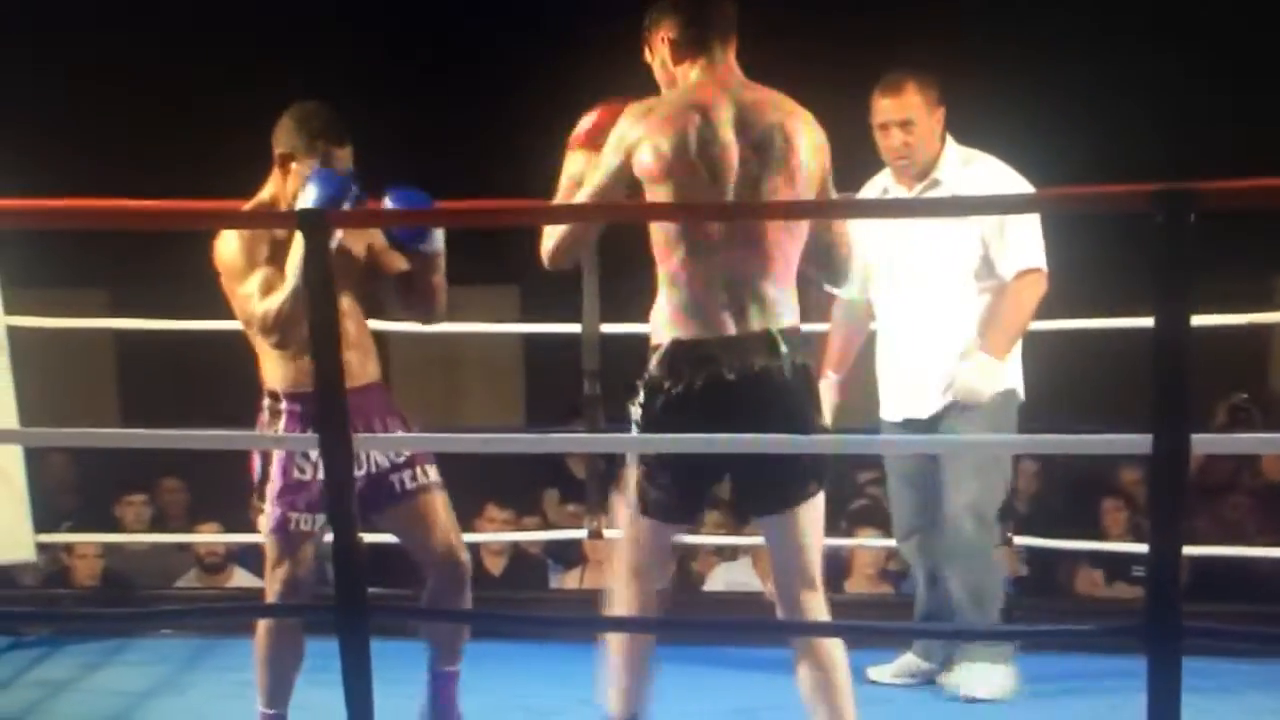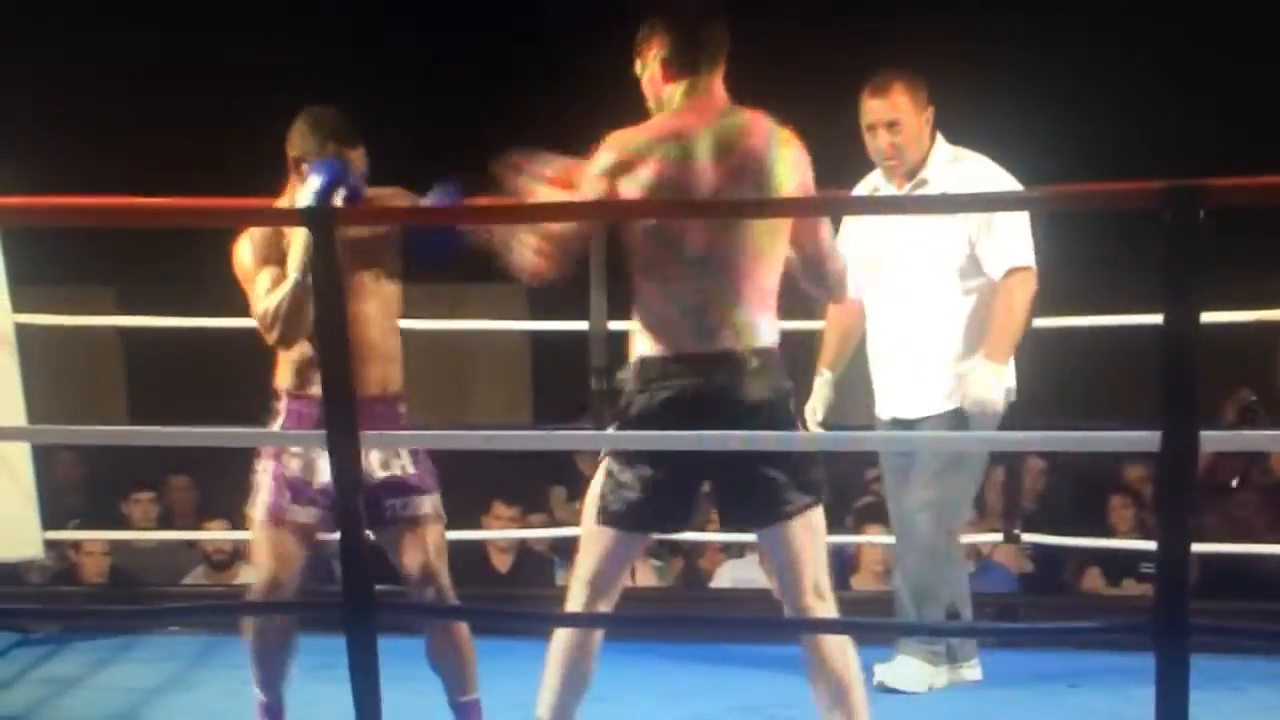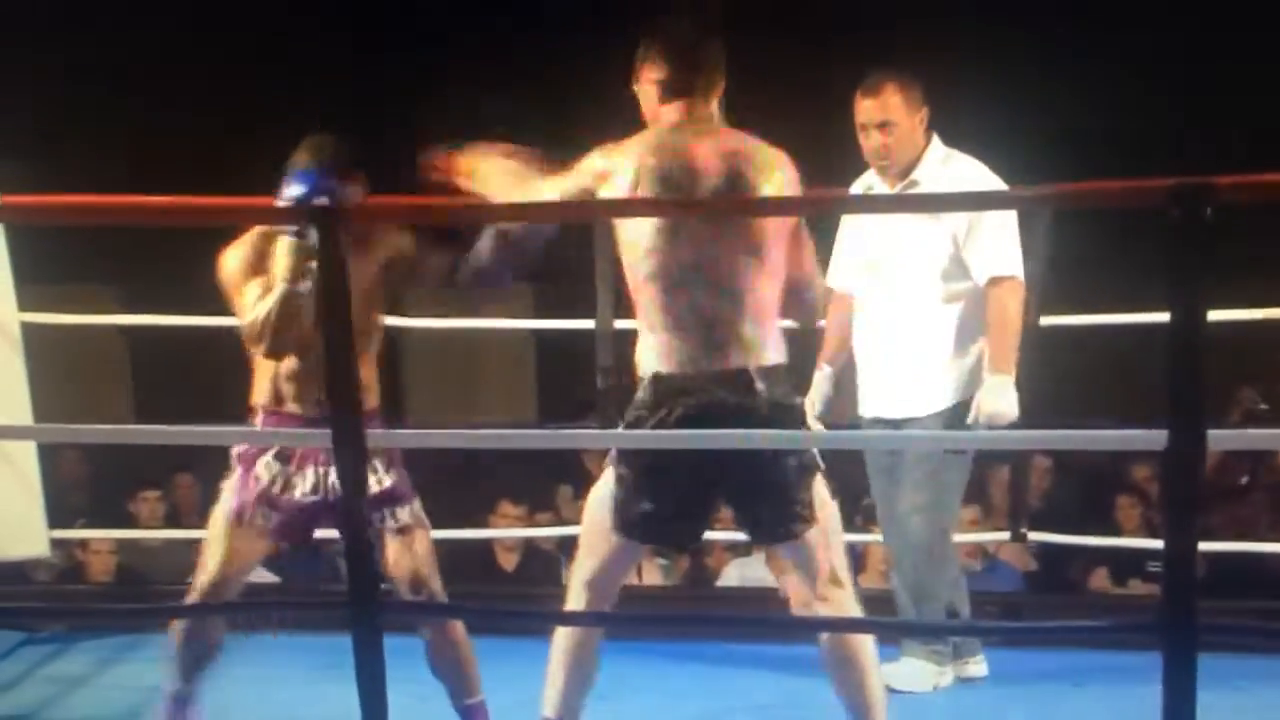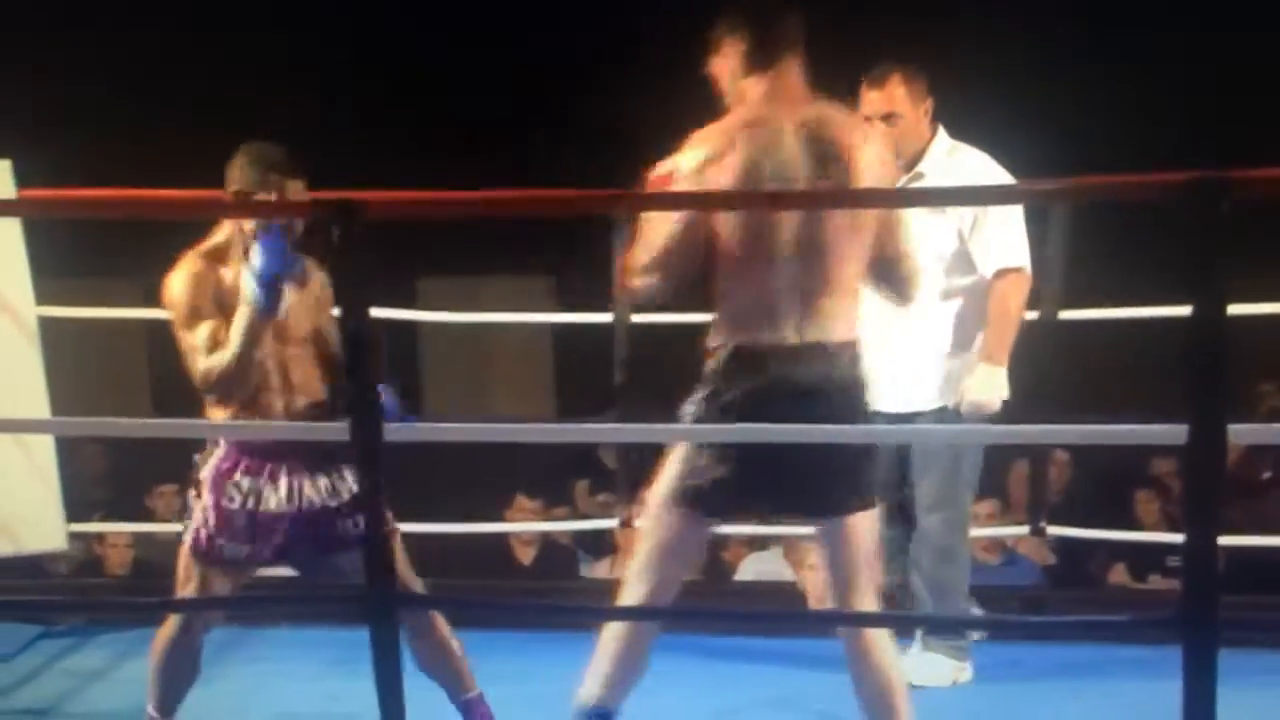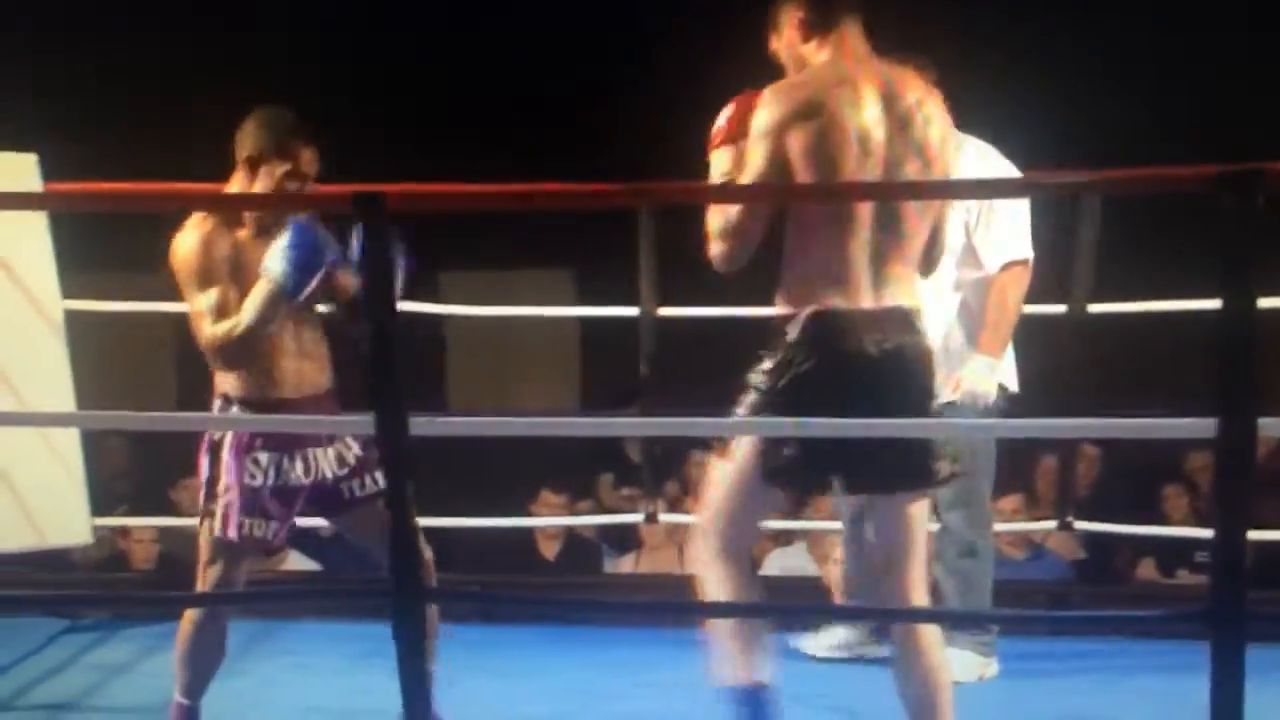
dt=0.2s
person 1, frame 1
left shoulder: (644, 125)
right shoulder: (801, 125)
left elbow: (557, 250)
left wrist: (579, 157)
left hip: (688, 376)
right hip: (779, 372)
left knee: (634, 587)
right knee: (806, 601)
person 1, frame 2
left shoulder: (627, 152)
right shoulder: (785, 149)
left elbow: (540, 260)
right elbow: (832, 281)
left wrist: (542, 194)
left hip: (665, 394)
right hip: (758, 389)
left knee: (590, 591)
right knee: (811, 604)
person 1, frame 3
left shoulder: (619, 164)
right shoulder: (774, 168)
left elbow: (528, 194)
right elbow: (812, 296)
left wrist: (478, 164)
left hip: (670, 410)
right hip: (763, 404)
left knee: (589, 597)
right knee: (829, 594)
person 1, frame 4
left shoulder: (713, 147)
right shoulder: (863, 144)
left elbow: (647, 280)
right elbow: (901, 283)
left wrist: (659, 208)
left hip: (745, 383)
right hip: (833, 382)
left knee: (650, 579)
right knee: (859, 603)
person 1, frame 5
left shoulder: (789, 103)
right shoulder: (928, 105)
left elbow: (726, 248)
left wrist: (724, 164)
left hip: (819, 346)
right hip: (901, 349)
left knee: (718, 544)
right knee: (907, 591)
person 2, frame 1
left shoulder: (990, 182)
right shoulder: (871, 199)
left elbow: (1030, 275)
right elbow: (852, 299)
left wrist: (991, 357)
right wrist: (830, 377)
left hip: (975, 390)
right hip: (902, 396)
left knee: (966, 518)
right knee: (918, 530)
left ankle: (986, 653)
right ankle: (937, 650)
person 2, frame 2
left shoulder: (979, 181)
right shoulder: (864, 199)
left elbow: (1019, 277)
right elbow: (849, 298)
left wrist: (993, 362)
right wrist: (825, 376)
left hip: (960, 393)
right hip: (895, 396)
left knee: (928, 521)
right knee: (912, 528)
left ankle: (925, 651)
right ankle: (954, 650)
person 2, frame 3
left shoulder: (969, 186)
right shoulder: (862, 195)
left elbow: (1006, 287)
right elbow: (847, 292)
left wrist: (1000, 377)
right wrist: (825, 371)
left hip: (944, 393)
right hip: (879, 396)
left knee: (918, 523)
right knee: (903, 527)
left ankle: (928, 651)
right ankle: (958, 646)
person 2, frame 4
left shoulder: (975, 178)
left elbow: (1011, 277)
left wrist: (991, 365)
left hip: (947, 386)
right hip: (881, 386)
left knee: (937, 517)
right knee: (881, 514)
left ankle: (946, 643)
right ankle: (950, 616)
person 2, frame 5
left shoulder: (981, 171)
left elbow: (1014, 268)
left wrist: (986, 358)
left hip: (956, 380)
left knee: (959, 509)
left ankle: (971, 643)
right ankle: (862, 625)
person 3, frame 1
left shoulder: (358, 221)
right shoulder: (243, 237)
left elbow: (425, 308)
right elbow: (276, 331)
left wrist: (428, 250)
right wrist: (308, 240)
left hip: (372, 413)
right hip: (300, 424)
left knee: (450, 559)
right knee: (289, 589)
person 3, frame 2
left shoulder: (385, 212)
right shoulder: (260, 241)
right elbow: (280, 330)
right wrist: (308, 236)
left hip: (383, 423)
right hip: (306, 425)
left knee: (433, 584)
right knee: (271, 588)
person 3, frame 3
left shoulder: (378, 241)
right shoulder: (247, 254)
right elbow: (267, 341)
right wrist: (292, 247)
right hip: (279, 443)
left knee: (424, 590)
right knee: (211, 587)
person 3, frame 4
left shoulder: (310, 271)
right shoulder: (194, 278)
right elbow: (215, 385)
right wrist: (254, 310)
left hip: (320, 455)
right hip: (245, 462)
left knee: (405, 595)
right knee: (191, 612)
person 3, frame 5
left shoulder: (302, 232)
right shoulder: (201, 240)
right elbow: (223, 349)
right wrist: (274, 285)
left hip: (326, 424)
right hip: (253, 435)
left knee: (412, 561)
right knee: (217, 592)
